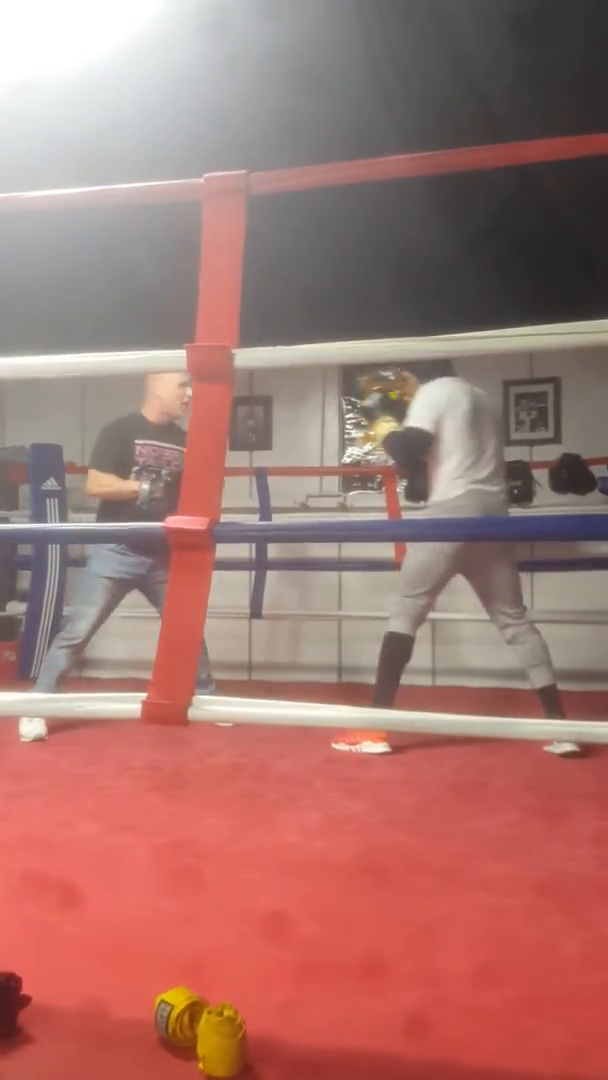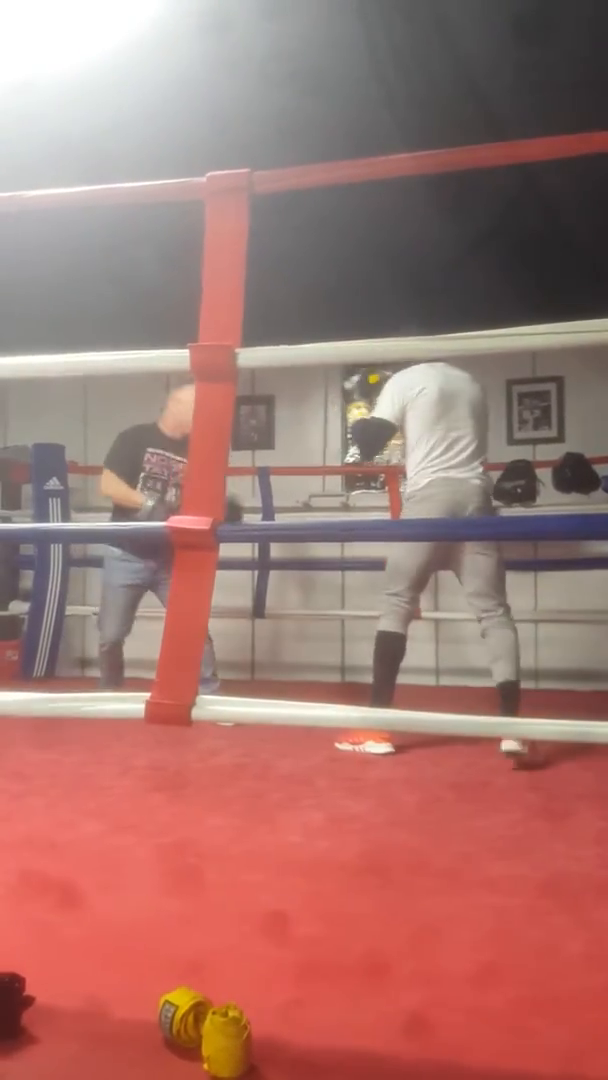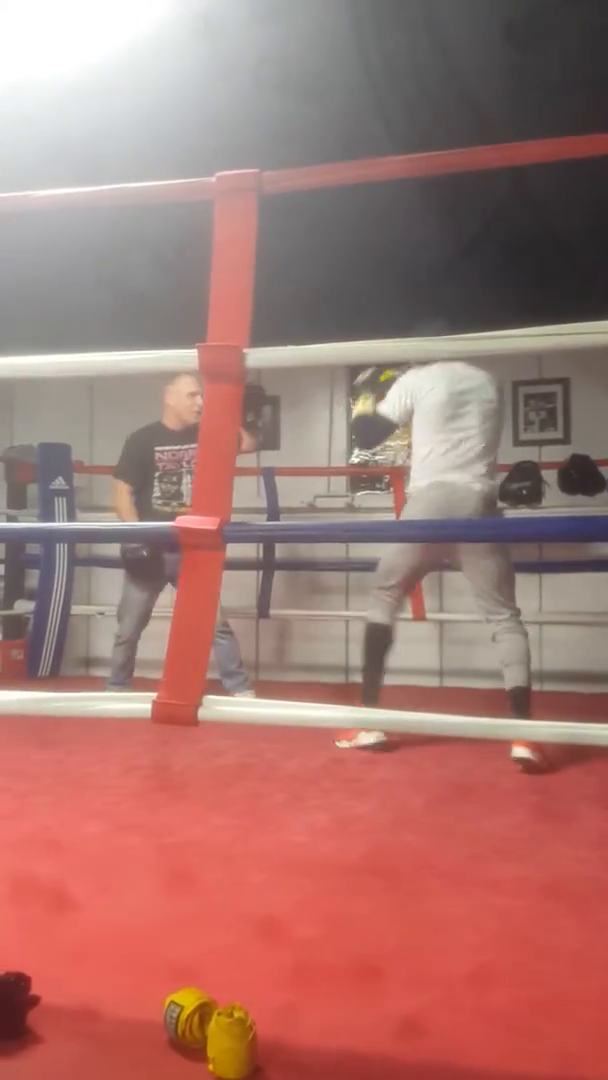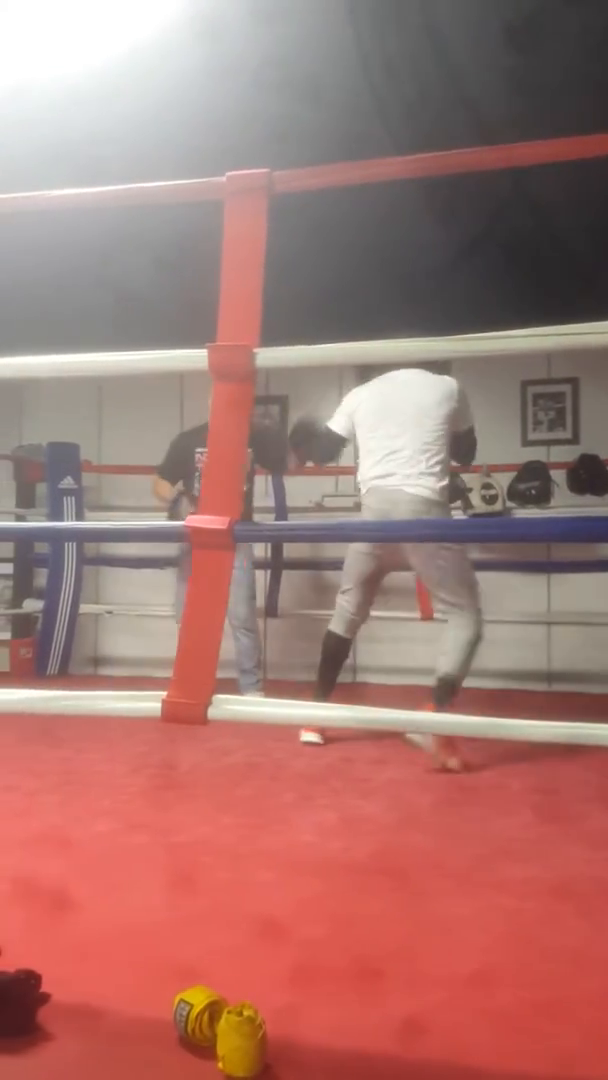
dt=0.4s
person 1, frame 1
left shoulder: (433, 393)
right shoulder: (481, 399)
left elbow: (407, 456)
left wrist: (382, 420)
left hip: (452, 513)
right hip: (493, 515)
left knee: (407, 610)
right knee: (515, 619)
left ankle: (376, 728)
right ankle: (558, 724)
person 1, frame 2
left shoulder: (404, 380)
right shoulder: (469, 382)
left elbow: (368, 445)
left hip: (428, 500)
right hip: (475, 500)
left knee: (396, 606)
right knee: (493, 611)
left ankle: (378, 726)
person 1, frame 3
left shoulder: (413, 380)
right shoulder: (488, 384)
left elbow: (366, 437)
left wrist: (365, 398)
left hip: (428, 504)
right hip: (477, 508)
left knee: (383, 599)
right knee: (504, 618)
right ankle: (524, 734)
person 1, frame 4
left shoulder: (361, 394)
right shoulder: (448, 387)
left elbow: (322, 452)
right elbow: (465, 453)
left wrist: (308, 433)
left hip: (376, 509)
right hip: (425, 510)
left knee: (348, 609)
right knee: (464, 615)
person 2, frame 1
left shoulder: (182, 441)
right shoulder: (121, 431)
right elbow: (95, 484)
right wrist: (145, 488)
left hip: (161, 554)
right hip: (115, 551)
right knee: (78, 631)
person 2, frame 2
right shoulder: (134, 440)
right elbow: (107, 485)
left wrist: (223, 514)
right wrist: (149, 504)
left hip: (171, 557)
right hip: (127, 555)
right knee: (111, 636)
left ankle: (210, 697)
right ankle: (109, 693)
person 2, frame 3
right shoulder: (143, 440)
left elbow: (250, 443)
right elbow: (122, 492)
left wrist: (250, 418)
right wrist: (134, 538)
right hip: (150, 550)
left knee: (217, 624)
right knee: (128, 629)
left ankle: (241, 693)
right ankle: (115, 692)
person 2, frame 4
left shoulder: (255, 437)
right shoulder: (189, 440)
left elbow: (285, 462)
right elbow: (159, 485)
right wrist: (175, 500)
left hip: (237, 542)
left knee: (242, 618)
left ankle: (252, 692)
